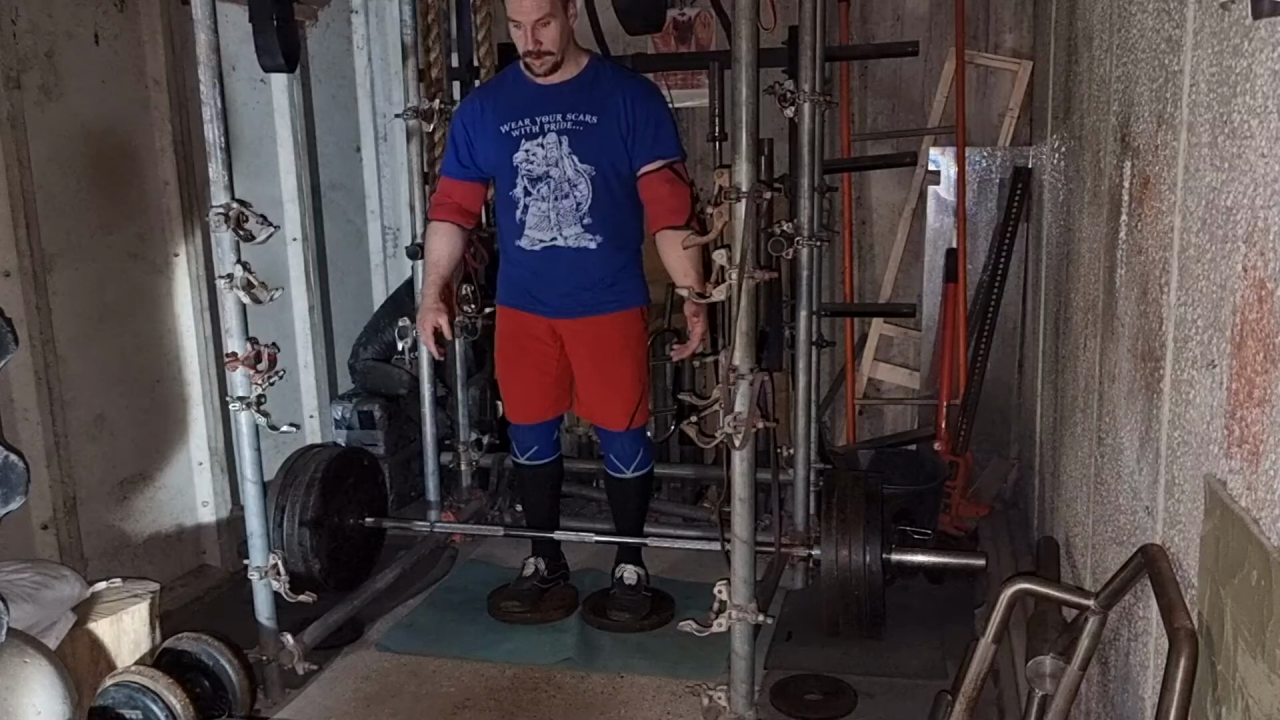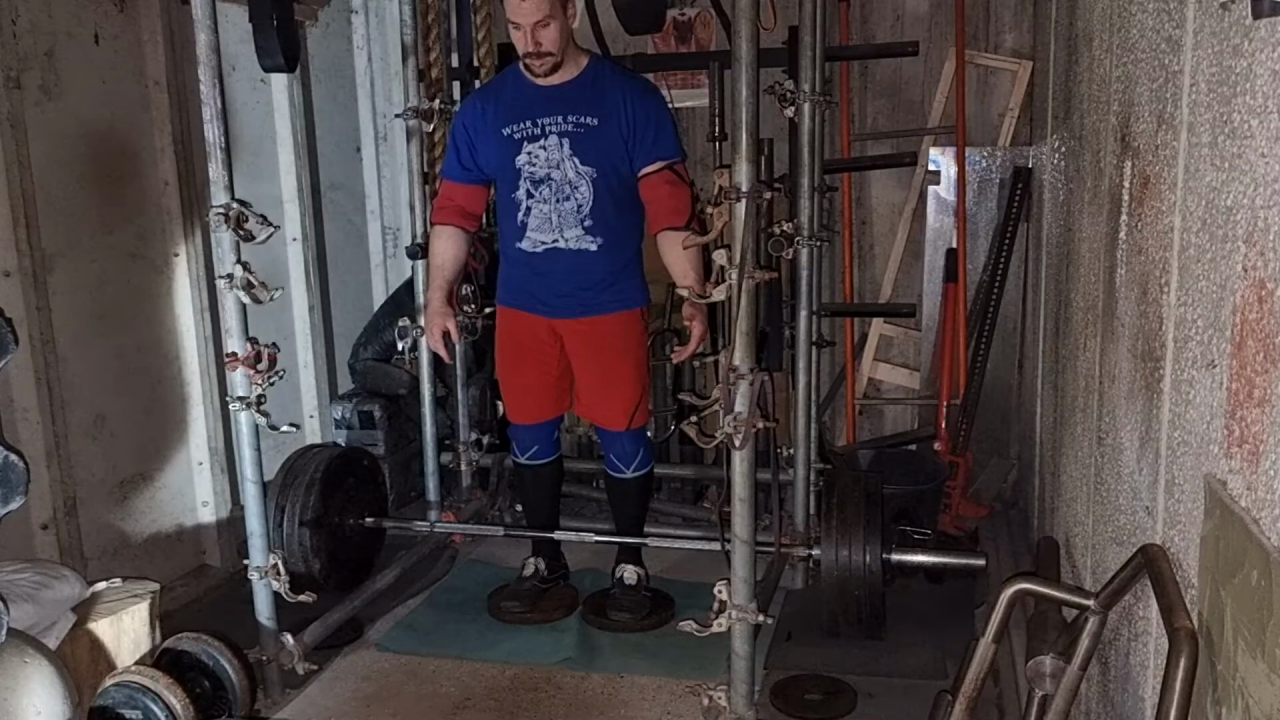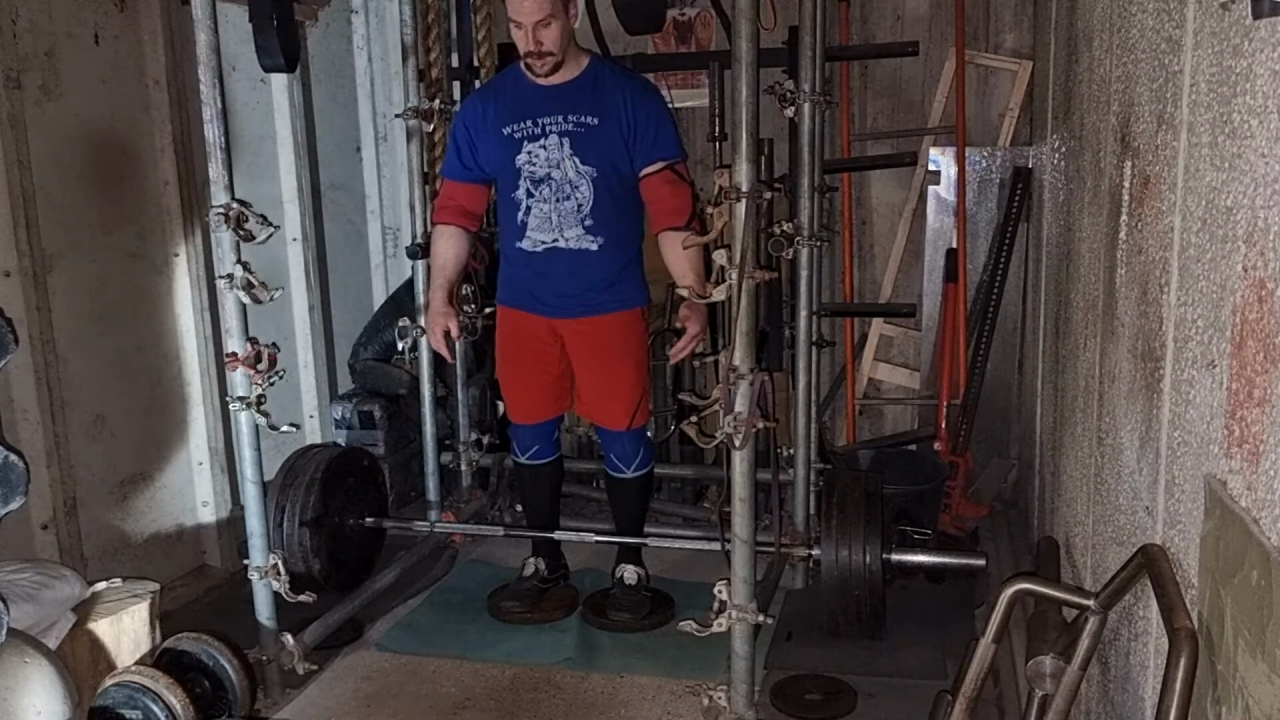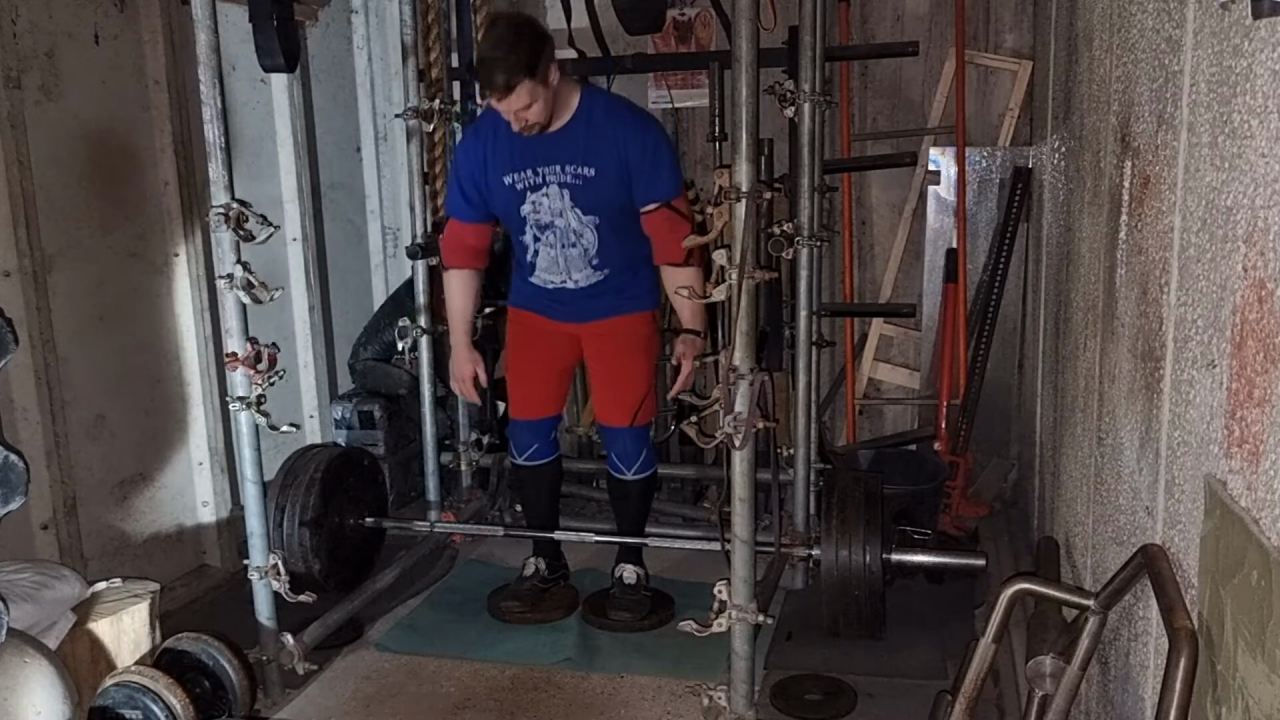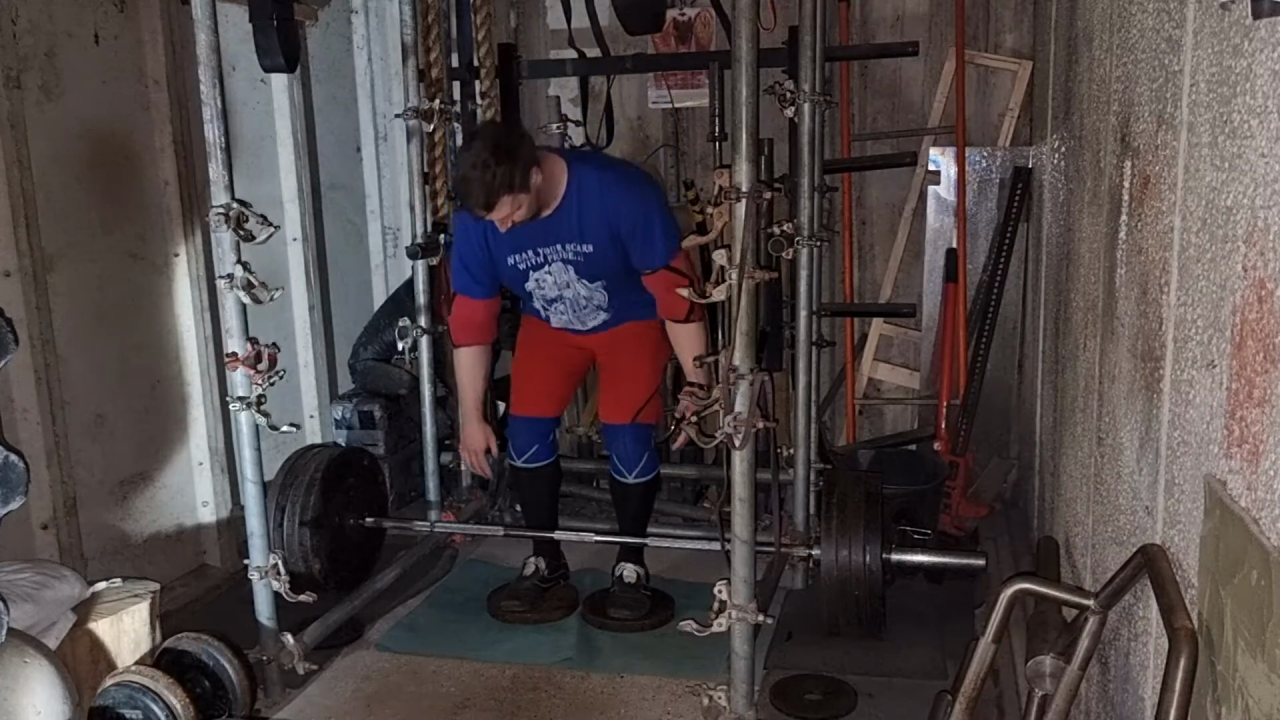
dt=1s
person 1, frame 1
left shoulder: (630, 97)
right shoulder: (483, 107)
left elbow: (669, 205)
right elbow: (452, 206)
left wrist: (694, 294)
right wrist: (432, 294)
left hip: (610, 305)
right hip: (522, 307)
left knee: (622, 436)
right knee: (530, 435)
left ankle: (630, 564)
right ankle: (544, 558)
person 1, frame 2
left shoulder: (630, 98)
right shoulder: (483, 108)
left elbow: (670, 204)
right elbow: (455, 210)
left wrist: (693, 295)
right wrist: (437, 297)
left hip: (610, 305)
right hip: (522, 307)
left knee: (622, 436)
right knee: (530, 435)
left ankle: (629, 565)
right ankle: (544, 558)
person 1, frame 3
left shoulder: (630, 98)
right shoulder: (483, 108)
left elbow: (671, 205)
right elbow: (456, 210)
left wrist: (694, 295)
right wrist: (439, 296)
left hip: (610, 306)
right hip: (523, 307)
left knee: (622, 435)
right knee: (531, 433)
left ankle: (630, 565)
right ankle: (545, 558)
person 1, frame 4
left shoulder: (629, 132)
right shoulder: (479, 145)
left elbow: (674, 238)
right elbow: (462, 249)
left wrist: (691, 328)
right wrist: (460, 342)
left hip: (621, 308)
right hip: (535, 310)
left knee: (625, 434)
right knee: (528, 431)
left ankle: (629, 566)
right ankle: (544, 560)
person 1, frame 5
left shoulder: (621, 193)
right shoulder: (476, 222)
left elbow: (676, 291)
right elbow: (471, 321)
left wrist: (697, 382)
right wrist: (470, 416)
left hip: (631, 318)
right hip: (548, 323)
left knee: (627, 435)
right knee: (526, 432)
left ankle: (631, 566)
right ankle: (545, 561)
